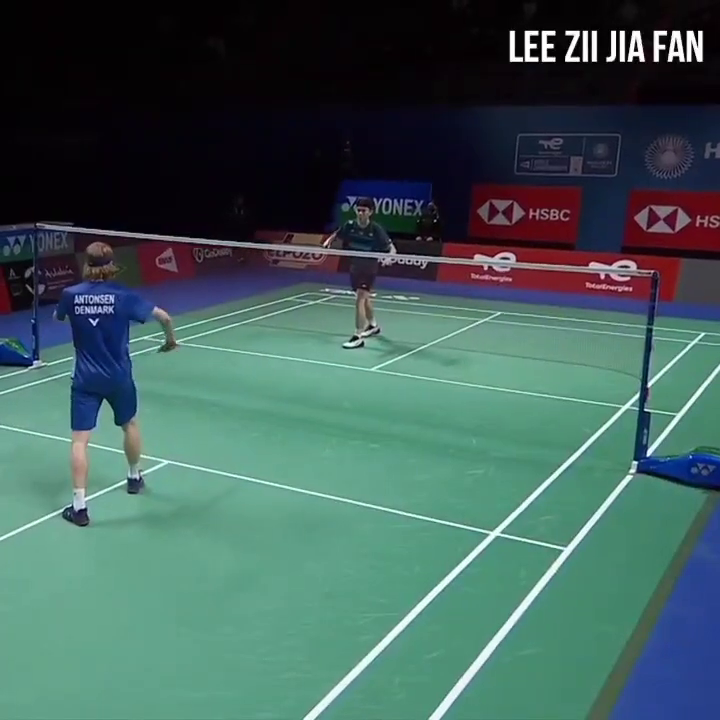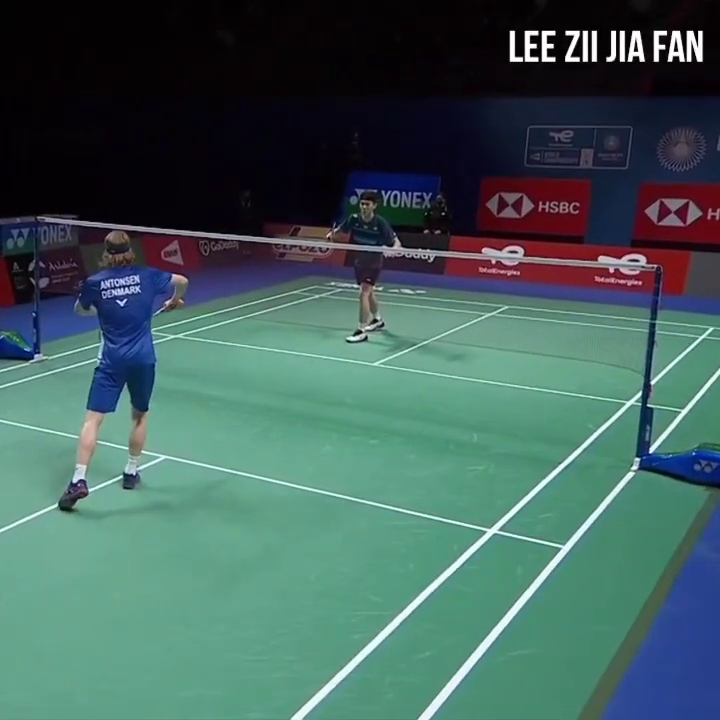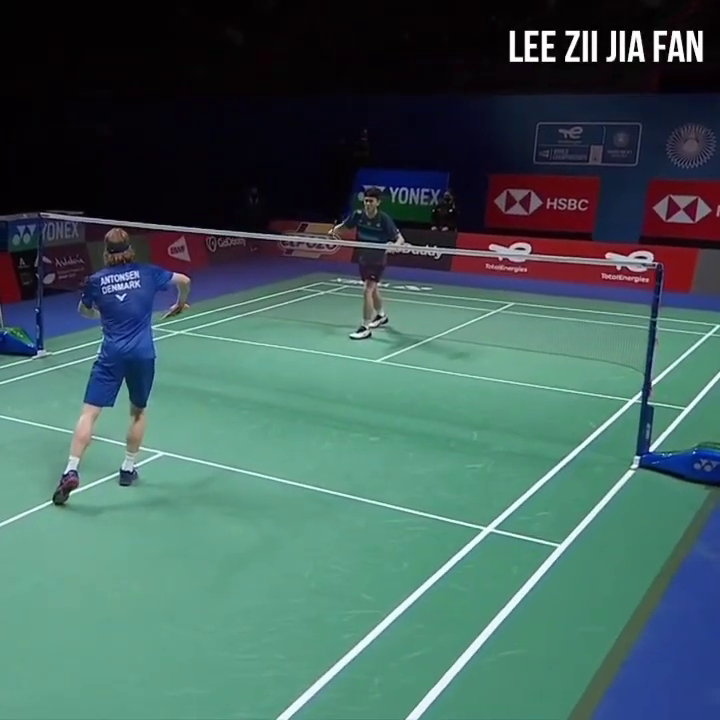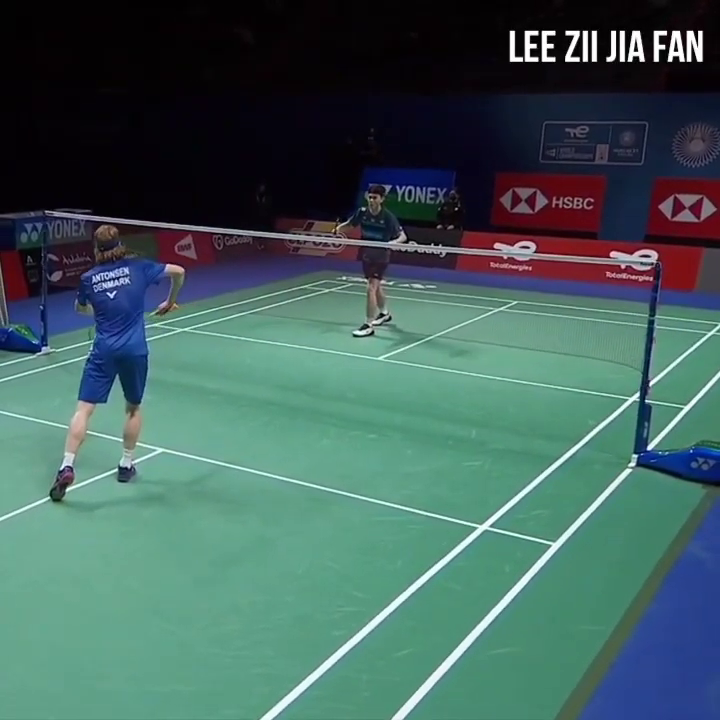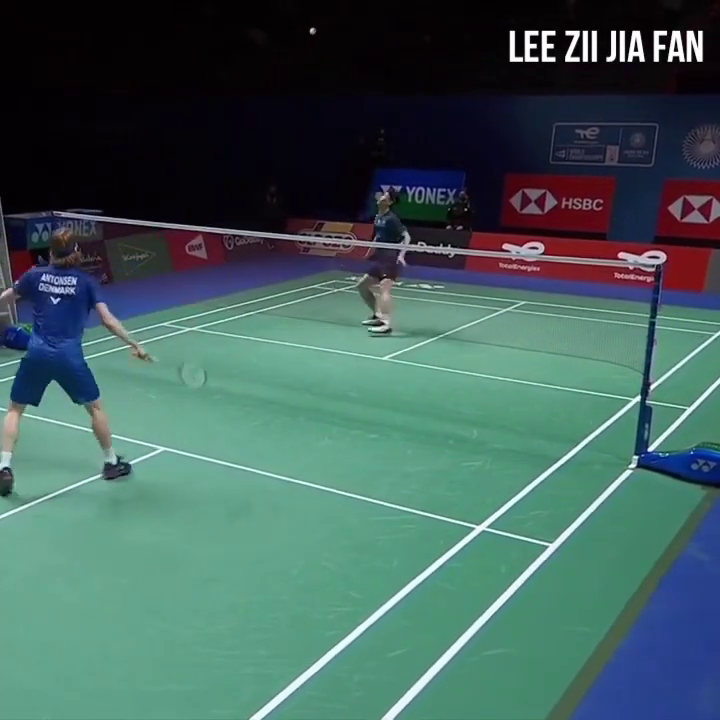
dt=0.7s
person 1, frame 1
left shoulder: (70, 294)
right shoulder: (124, 296)
left elbow: (59, 318)
right elbow: (163, 317)
right wrist: (171, 339)
left hip: (85, 379)
right hip: (119, 376)
left knee: (79, 440)
right knee: (129, 425)
left ankle: (79, 506)
right ankle: (134, 477)
person 1, frame 2
left shoulder: (94, 282)
right shoulder: (146, 276)
left elbow: (80, 310)
right elbow: (182, 281)
right wrist: (175, 301)
left hip: (112, 360)
right hip: (142, 359)
left knee: (93, 419)
right knee: (140, 415)
left ankle: (79, 480)
right ankle: (131, 472)
person 1, frame 3
left shoulder: (96, 280)
right shoulder: (147, 273)
left elbow: (84, 311)
right elbow: (184, 281)
right wrist: (180, 305)
left hip: (111, 354)
right hip: (142, 354)
left knee: (89, 412)
right knee: (138, 411)
left ankle: (71, 472)
right ankle: (128, 469)
person 1, frame 4
left shoulder: (89, 278)
right shoulder: (138, 268)
left elbow: (80, 308)
right elbow: (179, 271)
right wrist: (170, 301)
left hip: (103, 350)
right hip: (134, 350)
left knee: (84, 409)
right knee: (133, 408)
left ankle: (66, 468)
right ankle: (126, 465)
person 1, frame 5
left shoulder: (34, 276)
right shoulder: (85, 282)
right elbow: (108, 320)
right wrist: (135, 345)
left hip: (36, 355)
right hip: (69, 357)
right knee: (95, 407)
right ankle: (111, 463)
